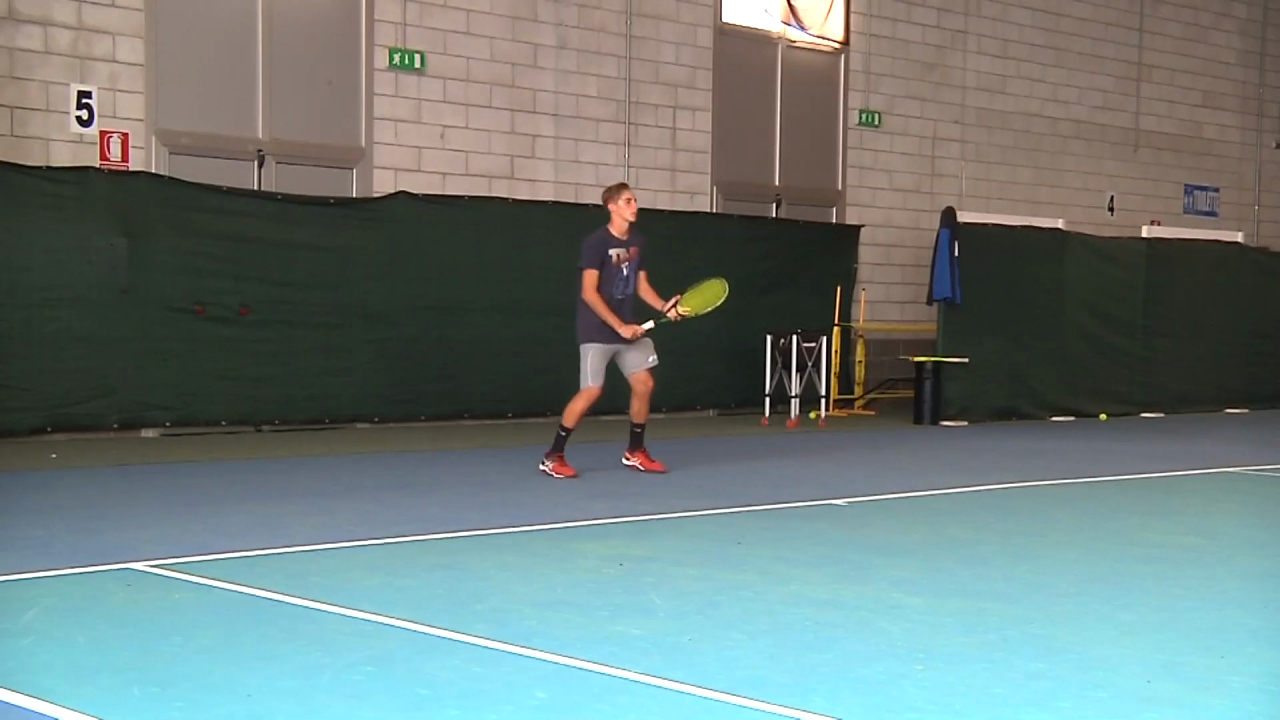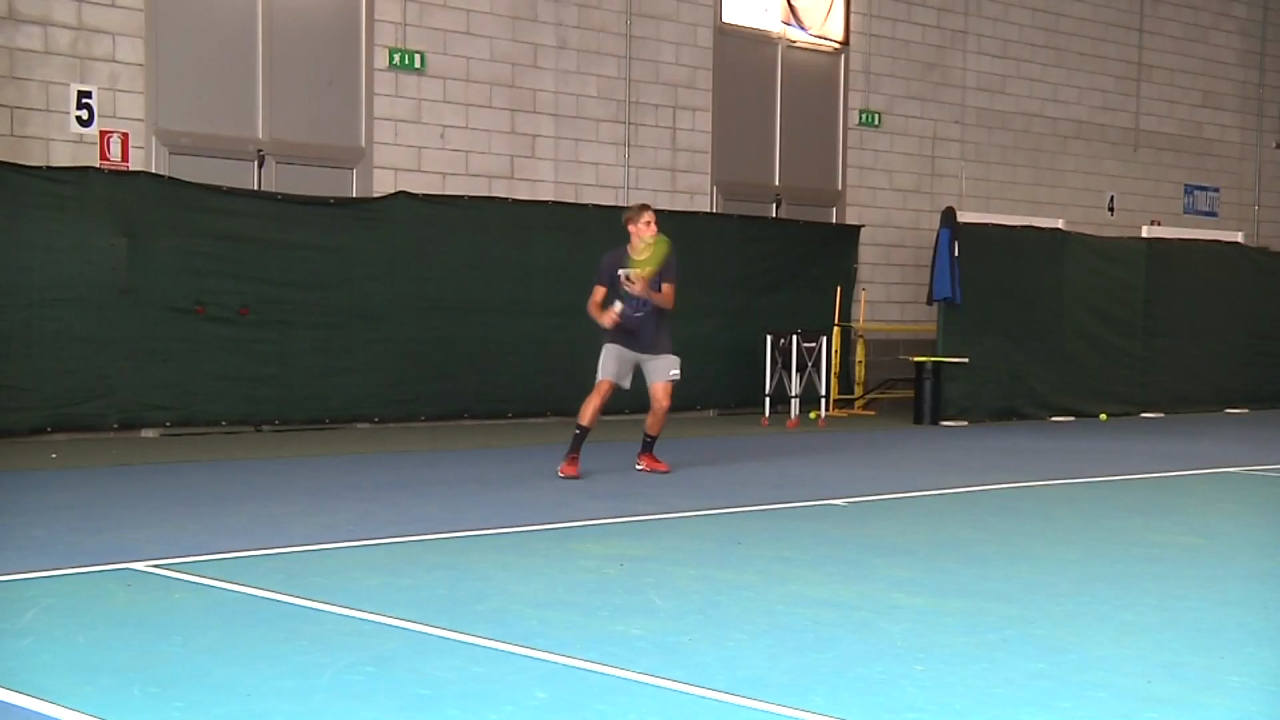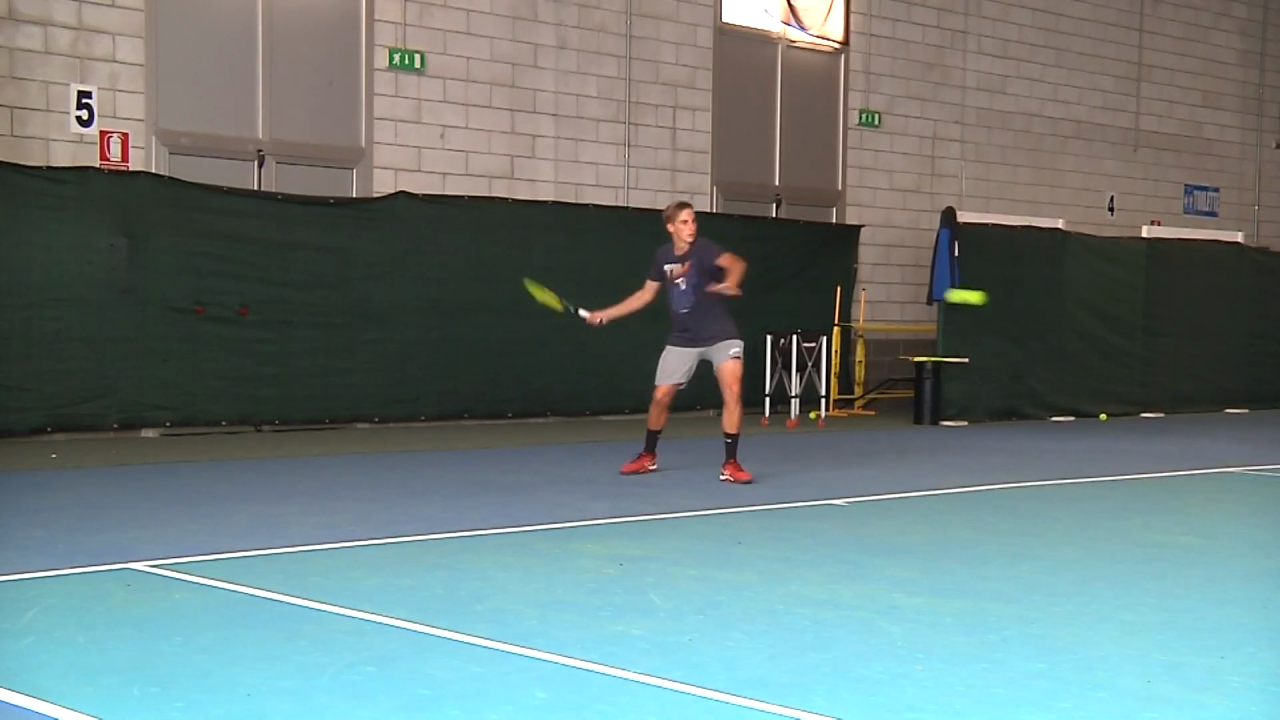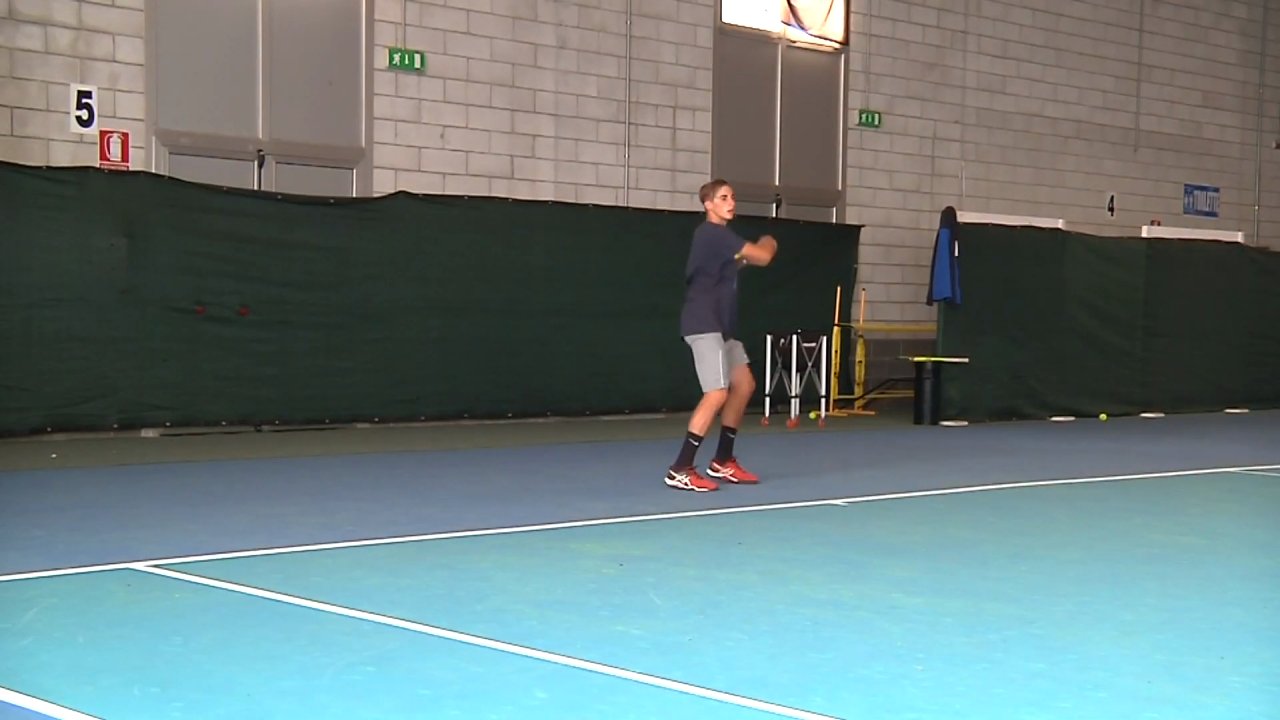
dt=0.7s
person 1, frame 1
left shoulder: (637, 241)
right shoulder: (596, 242)
left elbow: (641, 285)
right elbow: (588, 293)
left wrist: (665, 307)
right wrist: (619, 326)
left hip: (627, 329)
right hip: (597, 331)
left knee: (644, 384)
right knee: (592, 391)
left ankle: (635, 451)
right ankle: (553, 456)
person 1, frame 2
left shoulder: (666, 257)
right shoulder: (612, 261)
left elbow: (668, 302)
right elbow: (593, 302)
left wrist: (646, 292)
right wrist: (601, 316)
left hip: (657, 344)
right hip: (619, 340)
left knee: (662, 403)
right knee: (602, 388)
left ankle: (645, 454)
right ankle: (572, 455)
person 1, frame 3
left shoulder: (704, 247)
right shoulder: (661, 256)
left elbow: (735, 263)
right elbow: (645, 295)
left wrist: (730, 282)
right wrist: (608, 313)
left hip: (719, 334)
right hip: (682, 338)
left knee: (732, 389)
right knee: (661, 396)
left ankle: (730, 463)
right ankle: (648, 455)
person 1, frame 4
left shoulder: (715, 234)
right shoulder: (714, 232)
right elbow: (763, 253)
left wrist: (745, 257)
right wrist: (768, 243)
left hip: (718, 326)
right hip: (703, 325)
left knee: (744, 386)
right knee: (718, 393)
left ankle: (723, 461)
right ankle: (680, 468)
